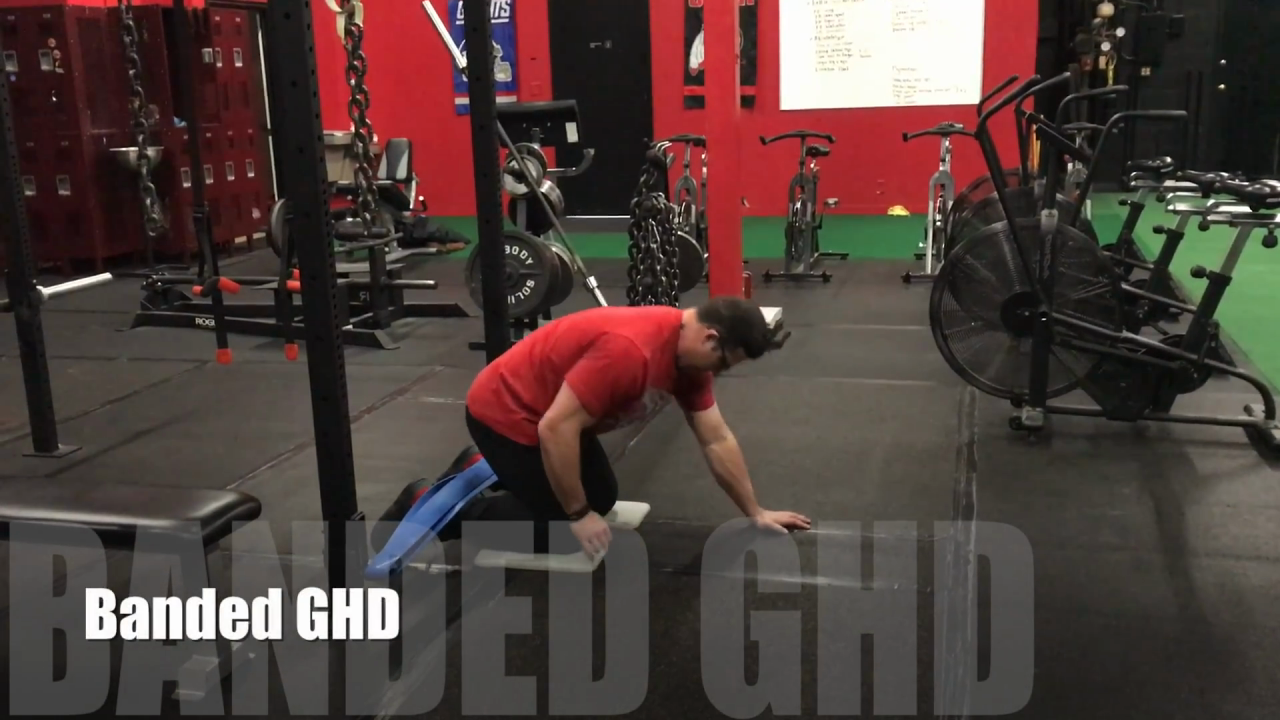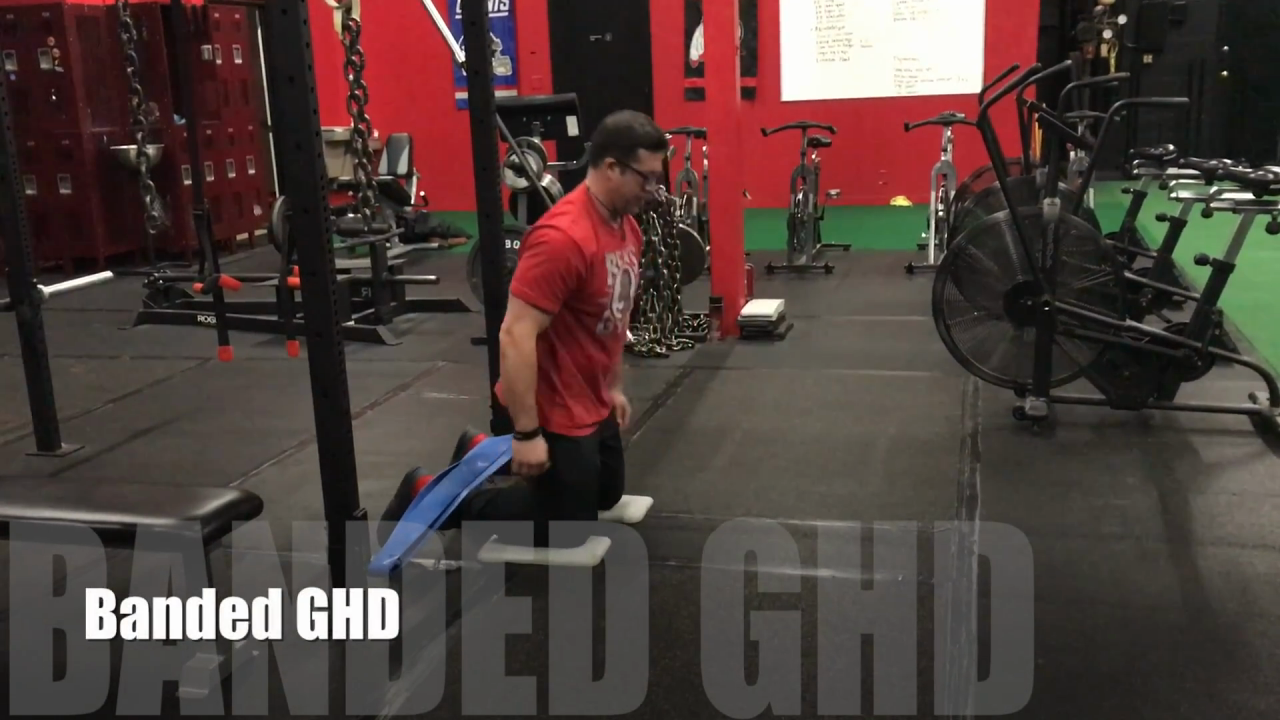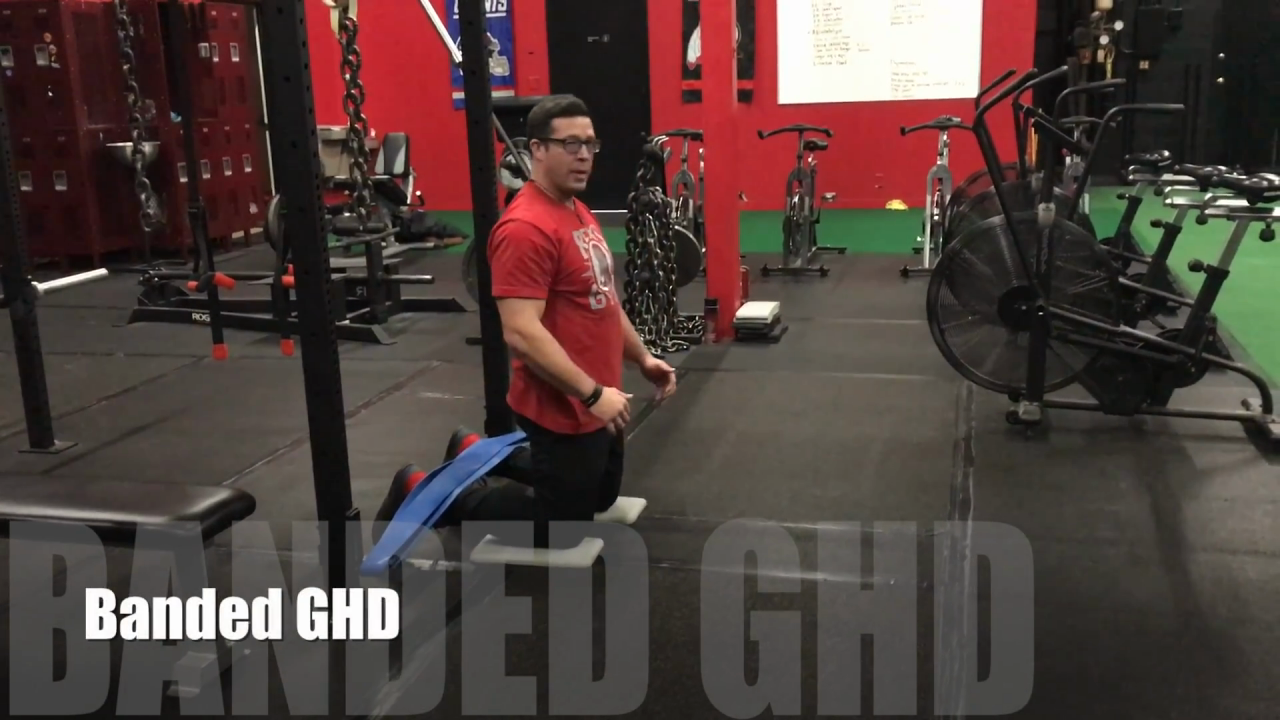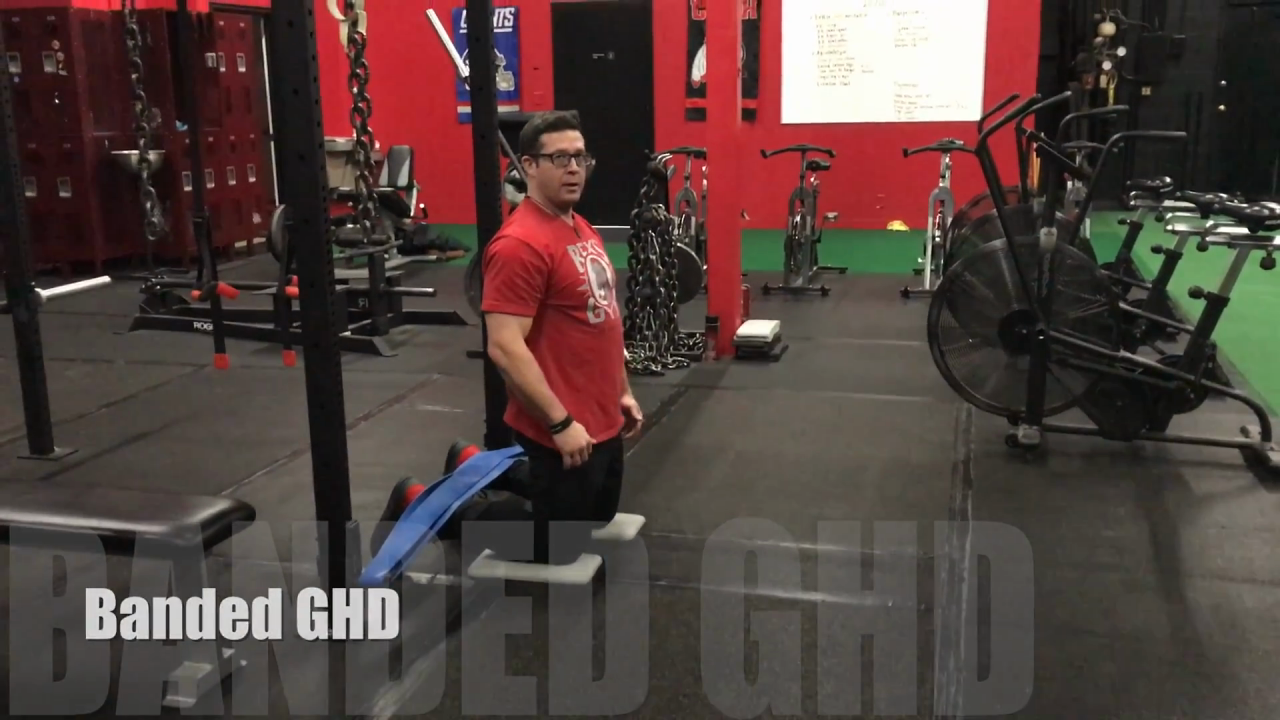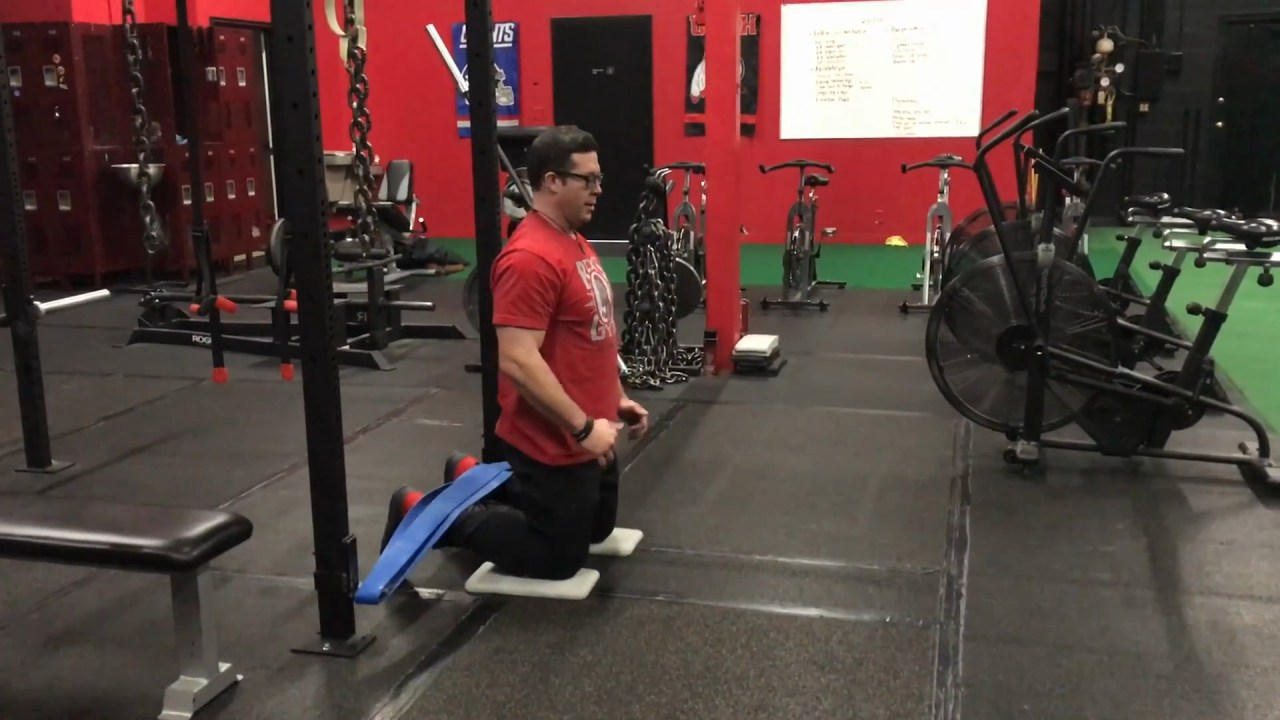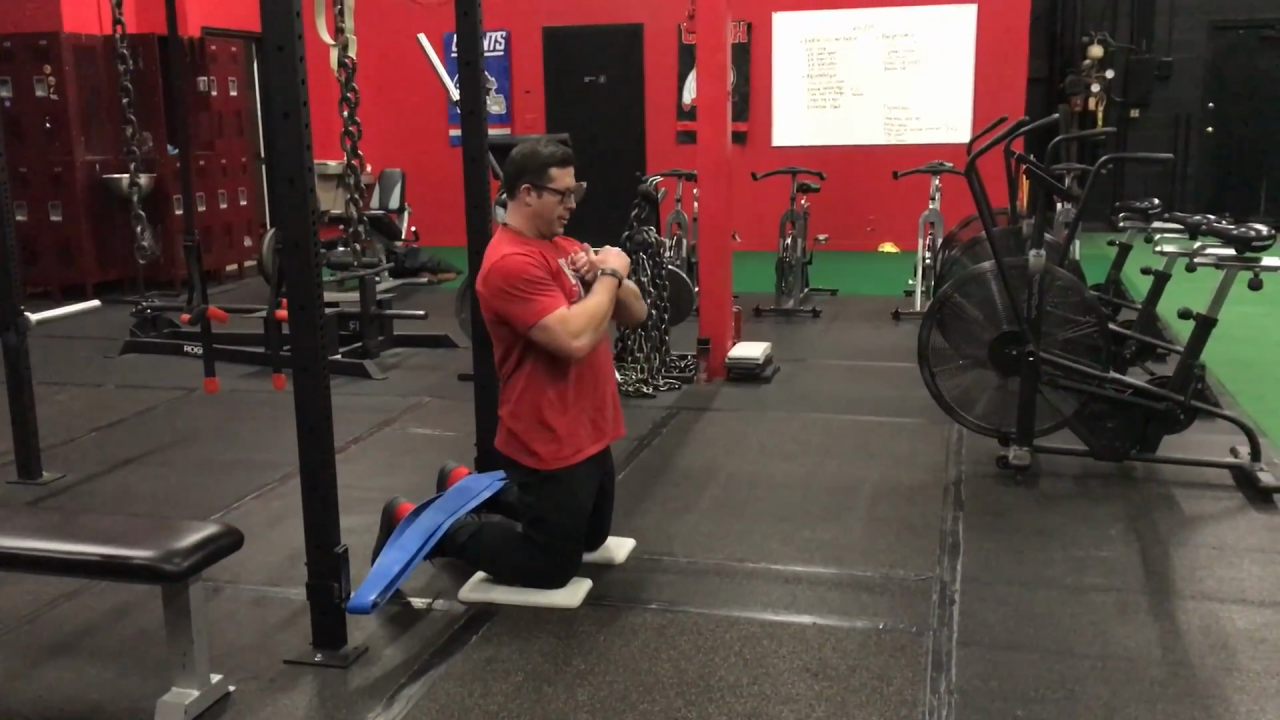
dt=0.5s
person 1, frame 1
left shoulder: (690, 353)
right shoulder: (632, 352)
left elbow: (716, 440)
right elbow: (555, 428)
left wrist: (757, 513)
right wrist: (578, 516)
left hip: (558, 421)
right hip: (507, 416)
left knee: (602, 503)
right knee: (573, 536)
left ankle: (497, 479)
person 1, frame 2
left shoulder: (625, 224)
right shoulder: (563, 238)
right elbow: (516, 335)
left wrist: (613, 387)
right wrist: (527, 434)
left hip: (590, 403)
right hip: (554, 412)
left knee: (607, 495)
right knee: (569, 531)
person 1, frame 3
left shoulder: (579, 214)
right shoulder: (525, 229)
right elbow: (521, 333)
left wrist: (643, 357)
right wrist: (592, 394)
left hip: (598, 400)
right hip: (562, 410)
left knee: (599, 497)
right knee: (562, 529)
person 1, frame 4
left shoulder: (582, 229)
right shoulder: (520, 245)
right elbow: (505, 348)
left wrist: (623, 392)
right wrist: (560, 424)
left hip: (599, 418)
right hip: (563, 427)
left knee: (597, 516)
right knee: (559, 546)
person 1, frame 5
left shoulder: (576, 243)
right shoulder: (531, 258)
right elbow: (518, 362)
left wrist: (616, 400)
right wrist: (585, 426)
left hip: (591, 432)
right hip: (553, 442)
left knee: (596, 529)
right knee: (558, 559)
person 1, frame 6
left shoulder: (564, 247)
right shoulder: (511, 264)
left elbow: (635, 312)
right elbow: (575, 338)
left wrist: (604, 276)
right wrist: (609, 275)
left hip: (588, 436)
right hip: (549, 447)
left knee: (590, 538)
right knee: (550, 568)
